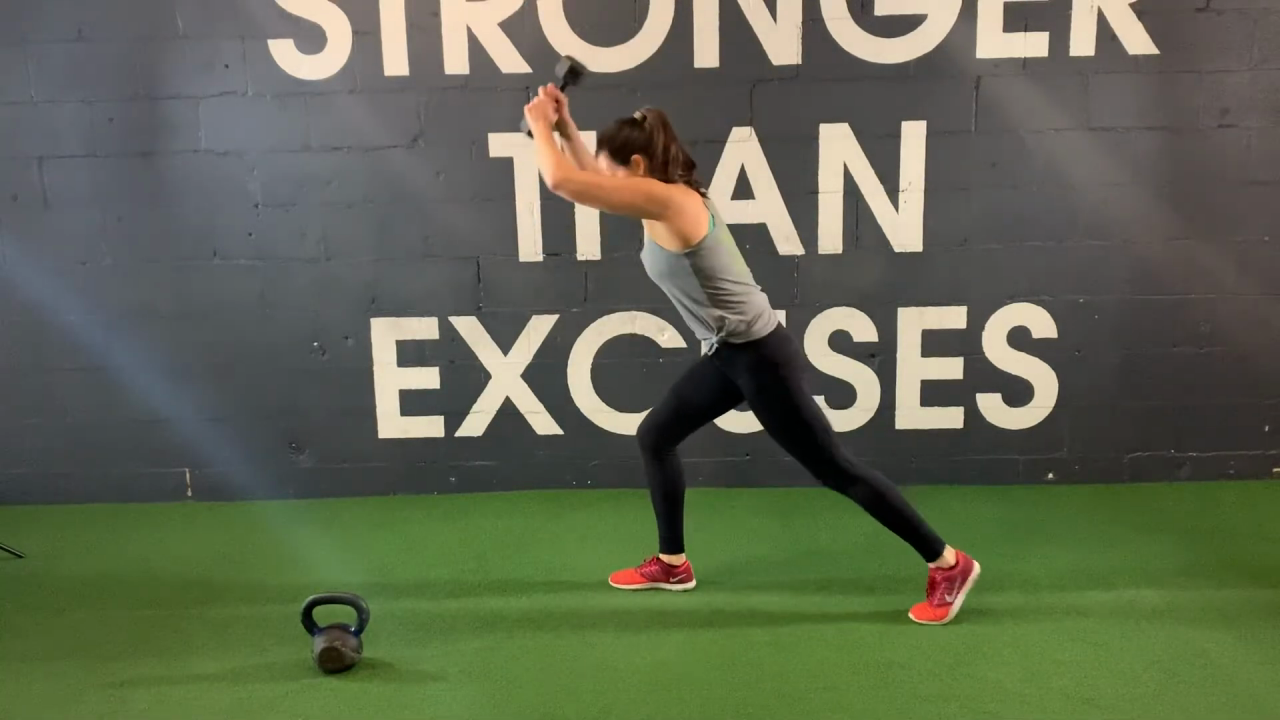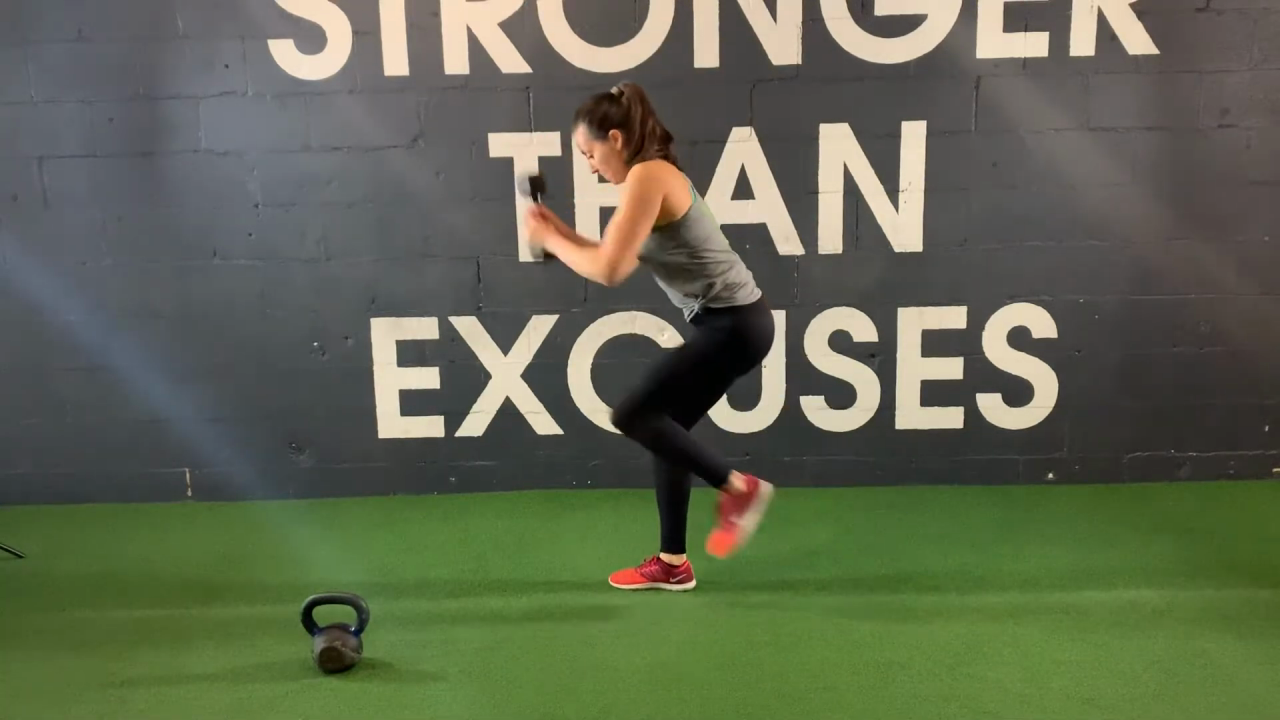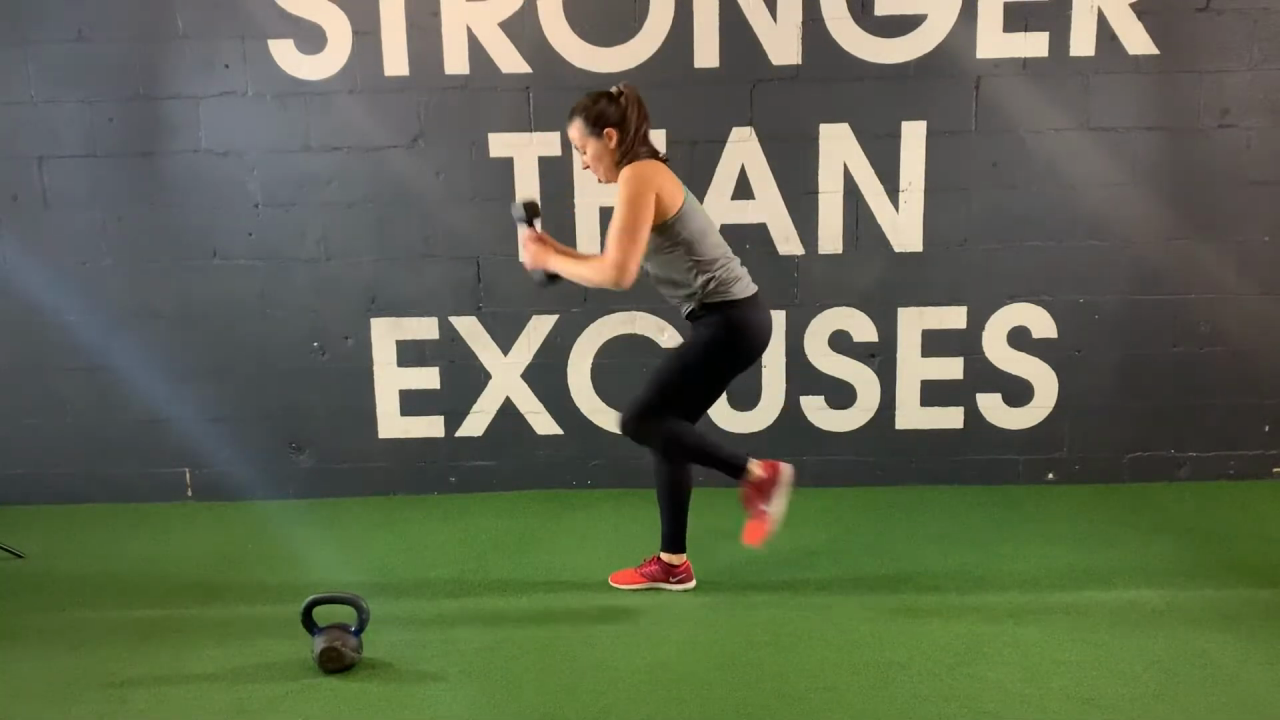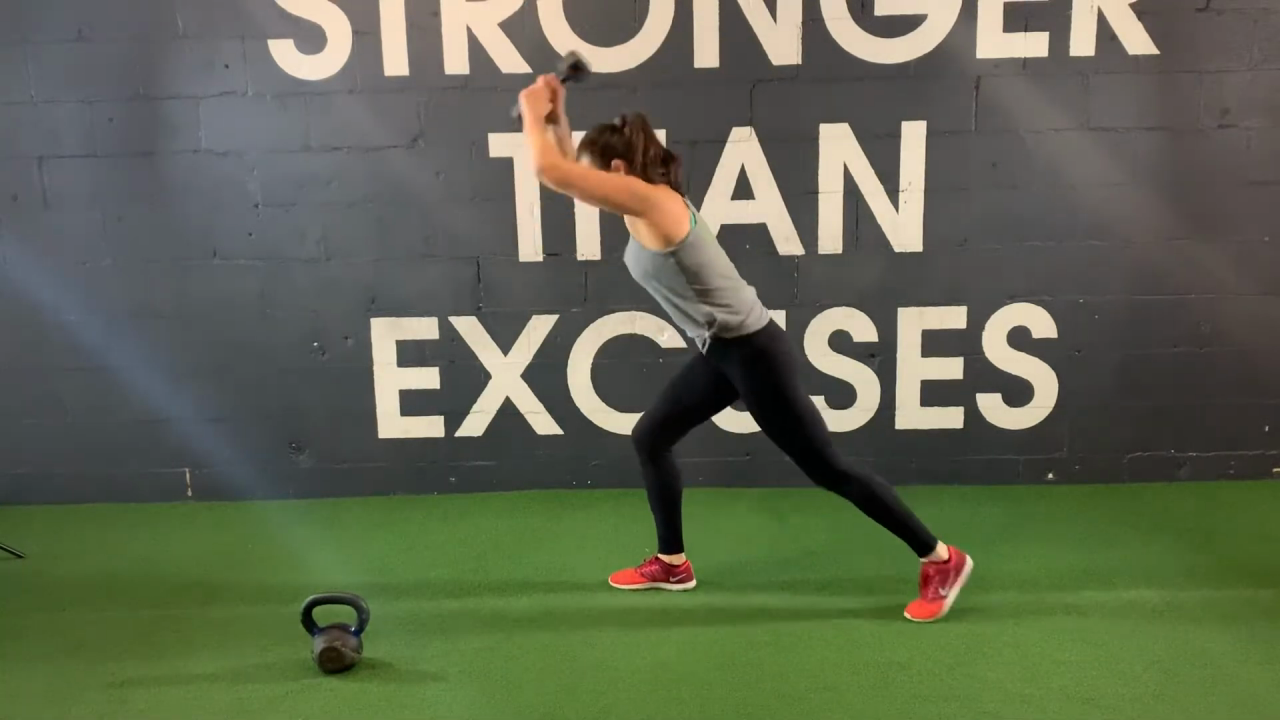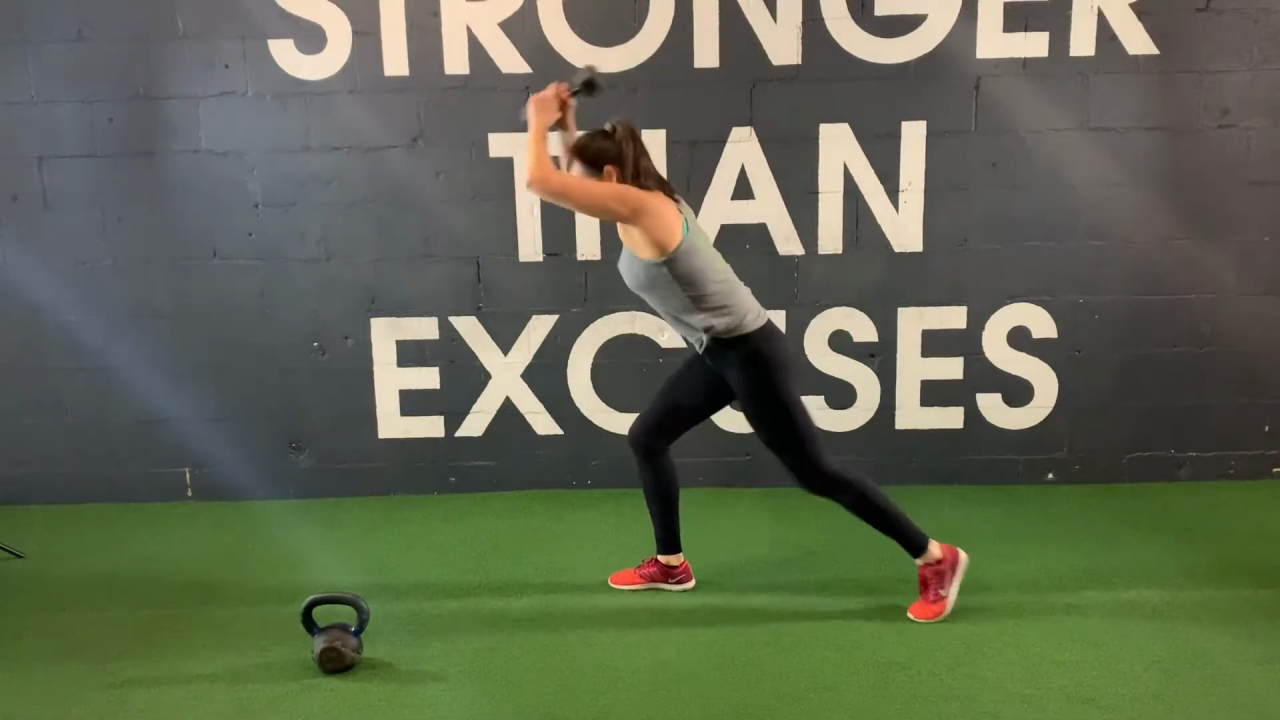
dt=0.3s
person 1, frame 1
left shoulder: (665, 199)
right shoulder: (671, 197)
left elbow: (562, 182)
right elbow: (589, 180)
left wrist: (538, 125)
right wrist: (563, 125)
left hip: (760, 356)
right hip: (730, 353)
left knee: (835, 469)
right knee: (654, 437)
left ankle: (949, 564)
right ankle: (671, 563)
person 1, frame 2
left shoulder: (646, 177)
right shoulder: (650, 175)
left elbow: (608, 270)
right elbow: (624, 259)
left wrist: (554, 242)
right wrist: (562, 233)
left hip: (737, 324)
right hip: (722, 322)
left knee: (632, 415)
right knee: (659, 428)
left ankle: (736, 487)
right ankle: (672, 563)
person 1, frame 3
left shoulder: (639, 177)
right shoulder: (643, 176)
left elbow: (616, 274)
right elbow: (624, 266)
left wrist: (553, 260)
right wrist: (558, 253)
left hip: (732, 321)
right hip: (722, 320)
left knee: (640, 422)
right knee: (661, 429)
left ankle: (757, 474)
right ankle: (672, 563)
person 1, frame 4
left shoulder: (648, 198)
right shoulder: (652, 199)
left elbow: (549, 173)
right elbow: (572, 172)
left wrist: (532, 116)
right wrist: (554, 121)
left hip: (753, 351)
right hip: (724, 351)
left knee: (824, 468)
right knee: (650, 438)
left ankle: (943, 561)
right ankle: (671, 563)
person 1, frame 5
left shoulder: (641, 206)
right shoulder: (649, 204)
left elbow: (539, 181)
right elbow: (572, 179)
left wrist: (537, 122)
right wrist: (565, 124)
left hip: (748, 351)
right hip: (721, 351)
left knee: (814, 472)
right knee: (646, 438)
left ankle: (937, 559)
right ankle: (670, 563)
